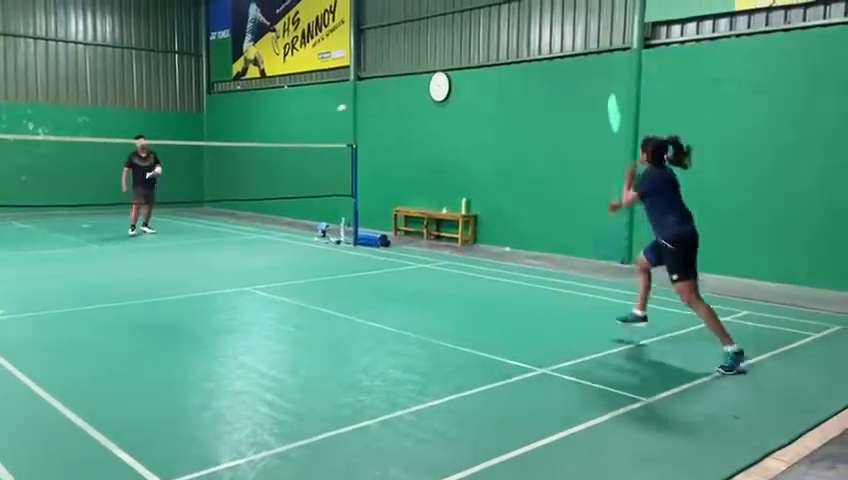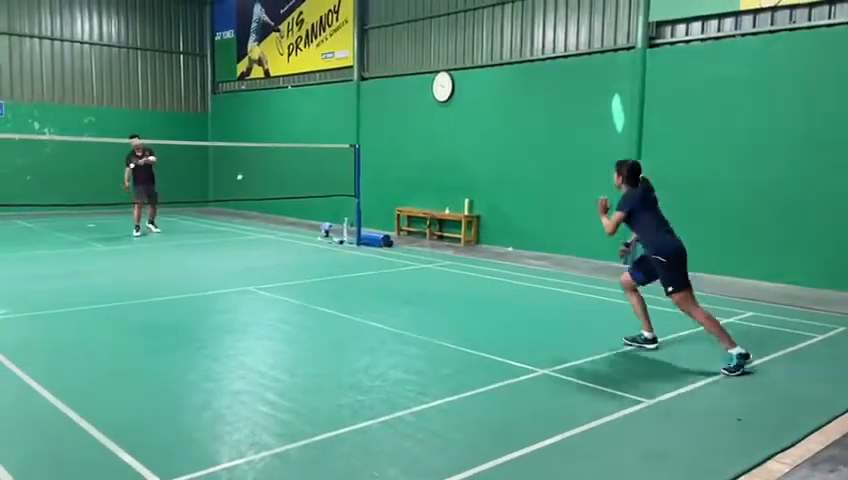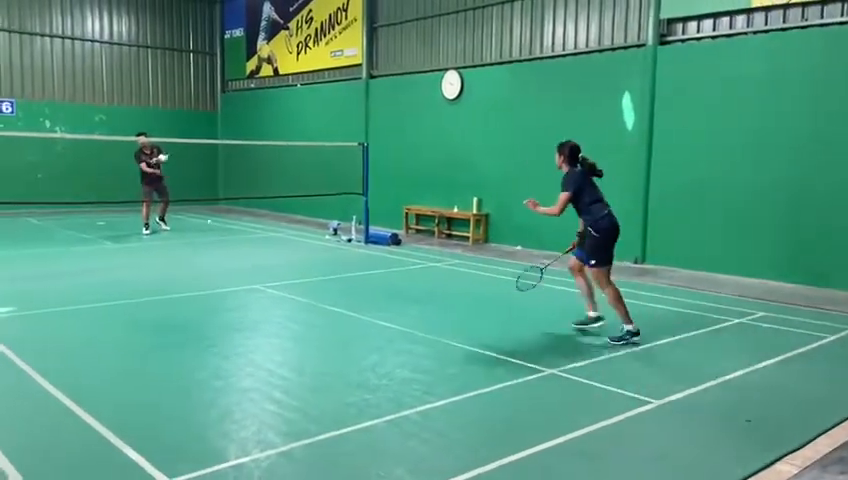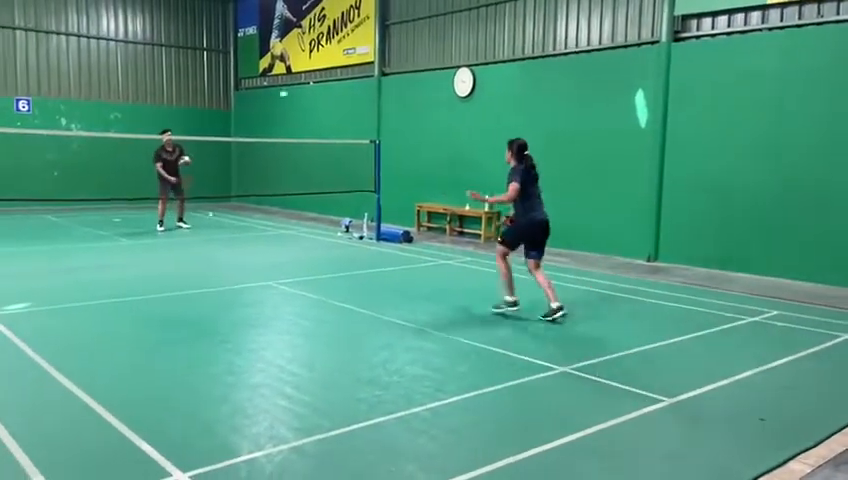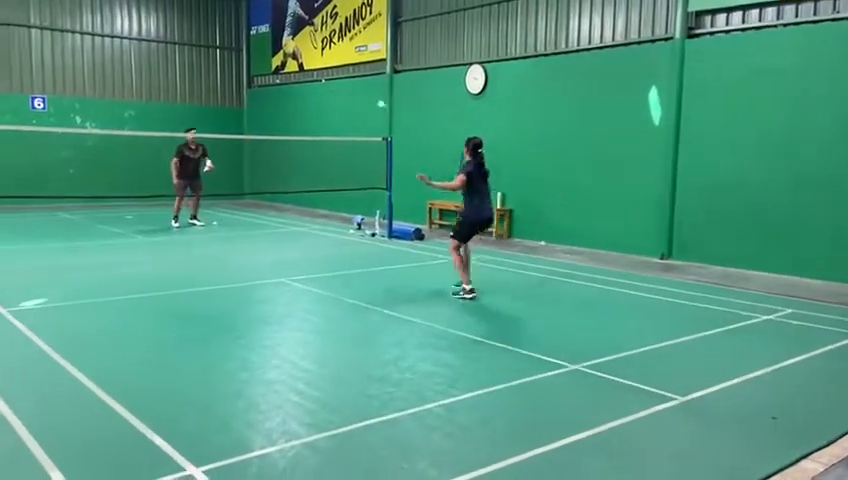
dt=0.3s
person 1, frame 1
left shoulder: (648, 175)
right shoulder: (664, 172)
left elbow: (627, 201)
left wrist: (628, 184)
right wrist: (619, 203)
left hip: (677, 239)
right hip: (673, 238)
left knee: (690, 298)
right knee: (642, 263)
left ankle: (732, 350)
right ankle: (639, 314)
person 1, frame 2
left shoulder: (629, 197)
right shoulder: (640, 193)
left elbow: (610, 229)
left wrist: (602, 214)
right wrist: (629, 243)
left hip: (667, 255)
right hip: (656, 254)
left knee: (689, 307)
right knee: (627, 283)
left ankle: (737, 352)
right ankle: (648, 336)
person 1, frame 3
left shoulder: (571, 177)
right shoulder: (580, 174)
left elbow: (557, 210)
left wrist: (536, 207)
right wrist: (581, 234)
left hip: (602, 228)
right hip: (600, 227)
left knee: (602, 280)
right knee: (575, 267)
left ankle: (631, 328)
right ankle: (593, 314)
person 1, frame 4
left shoulder: (516, 171)
right shoulder: (528, 170)
left elbow: (511, 196)
left wrist: (484, 199)
right wrist: (513, 215)
left hip: (526, 222)
right hip: (541, 223)
left knee: (500, 254)
right knee: (534, 268)
left ankle: (511, 299)
right ankle: (555, 306)
person 1, frame 5
left shoulder: (468, 166)
right shoulder: (480, 166)
left elbow: (456, 186)
left wrist: (431, 183)
left hip: (474, 216)
right hip: (487, 215)
left knee: (454, 248)
right knee: (462, 243)
left ankle: (467, 288)
right ankle: (466, 280)
